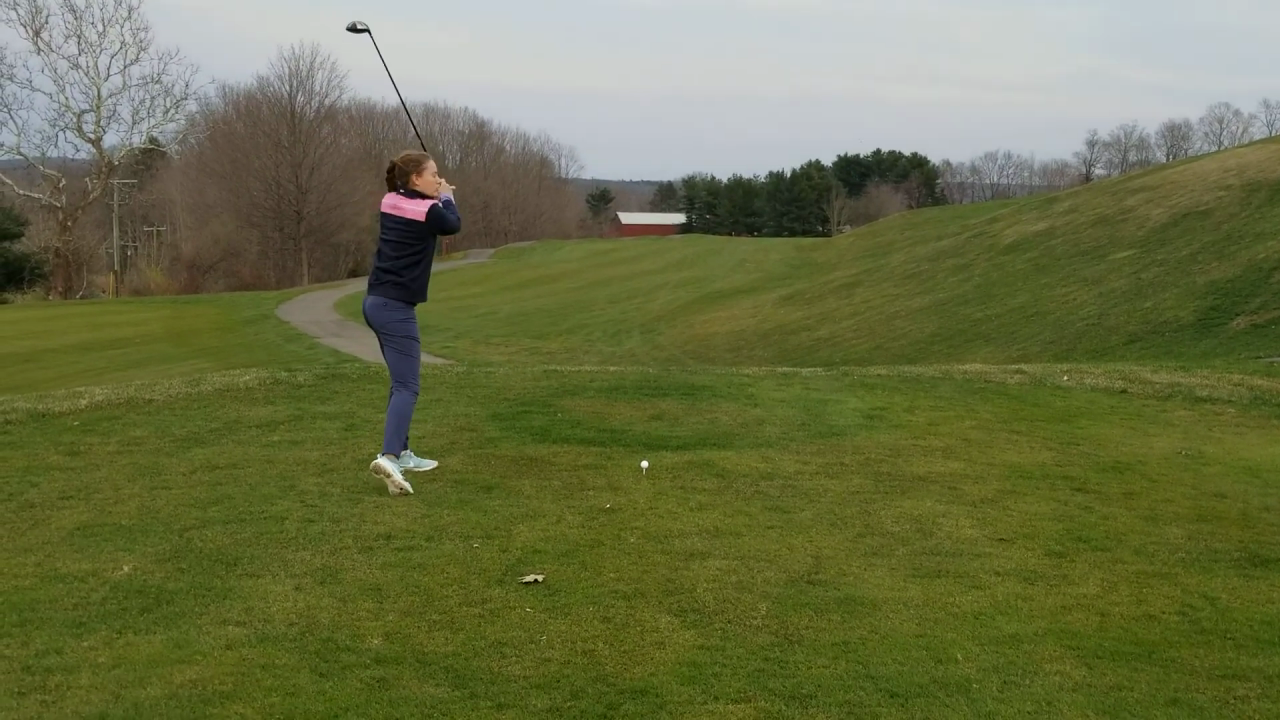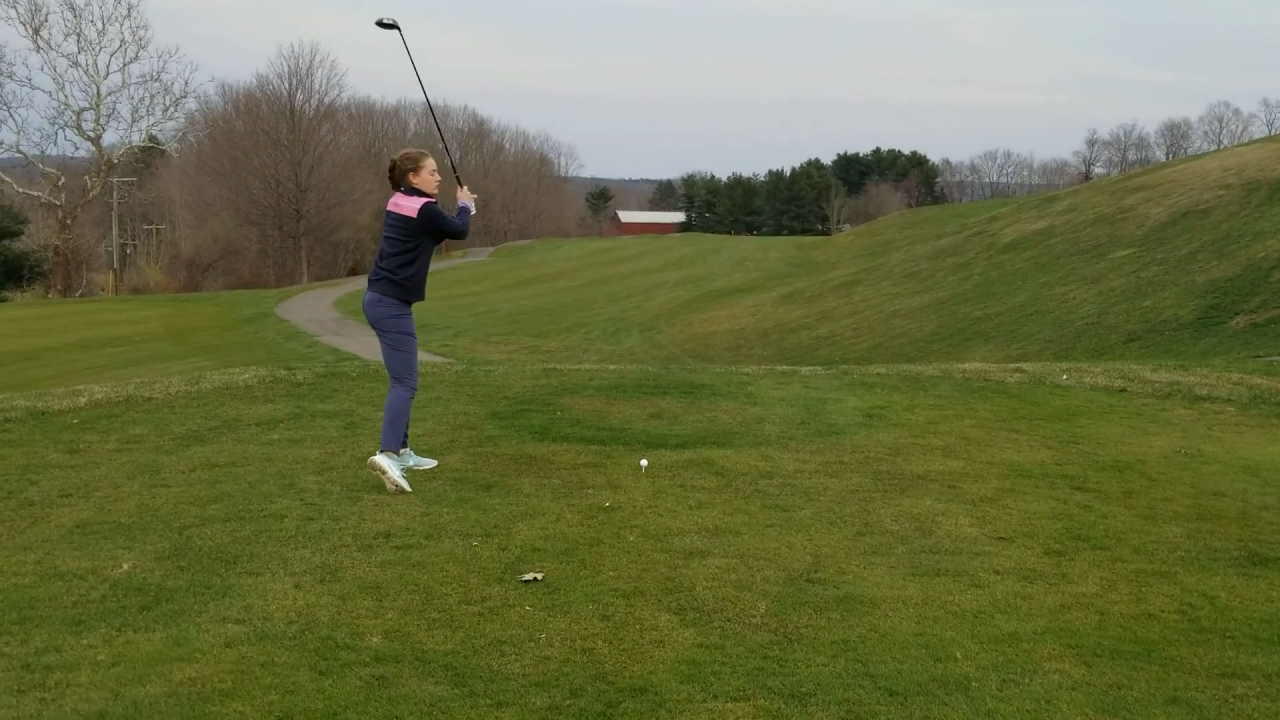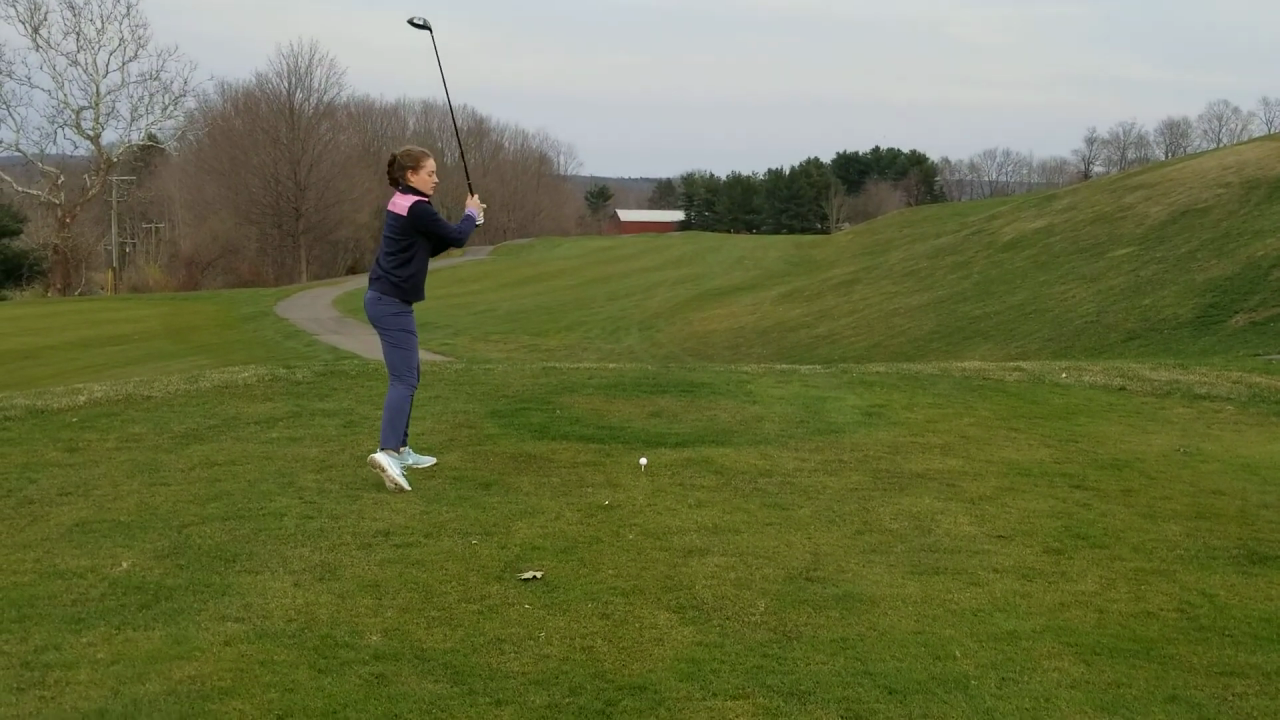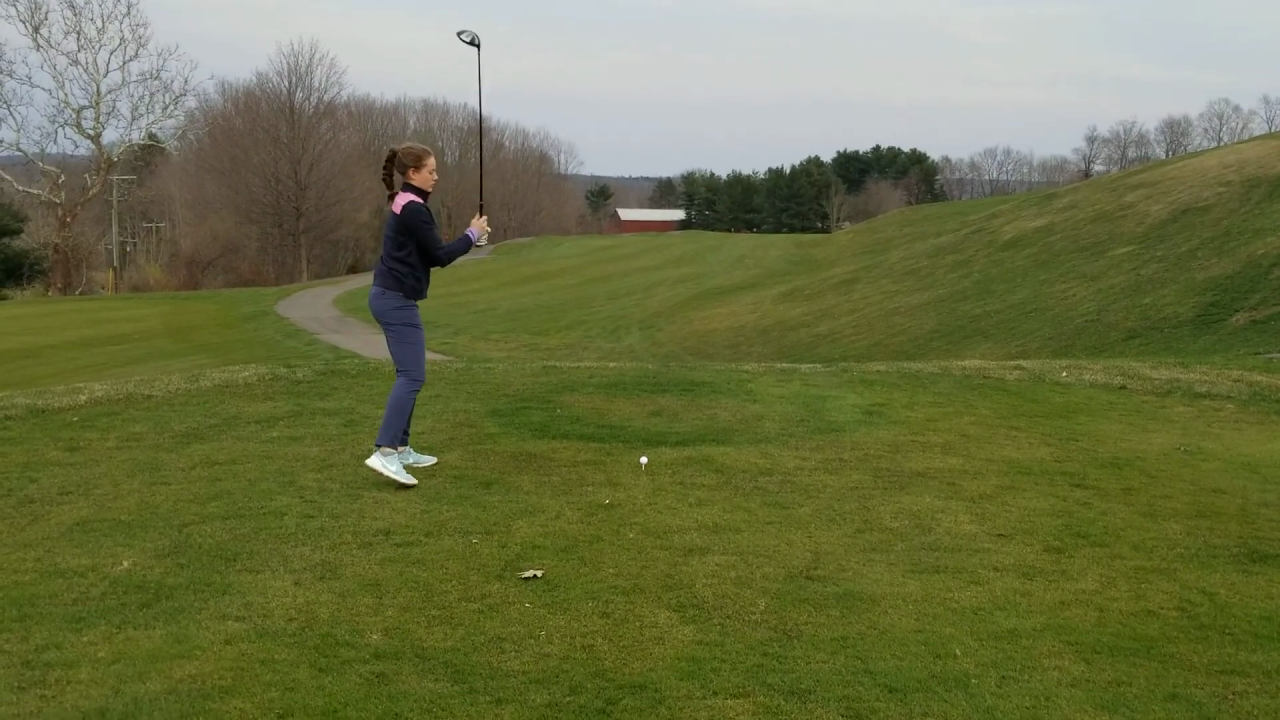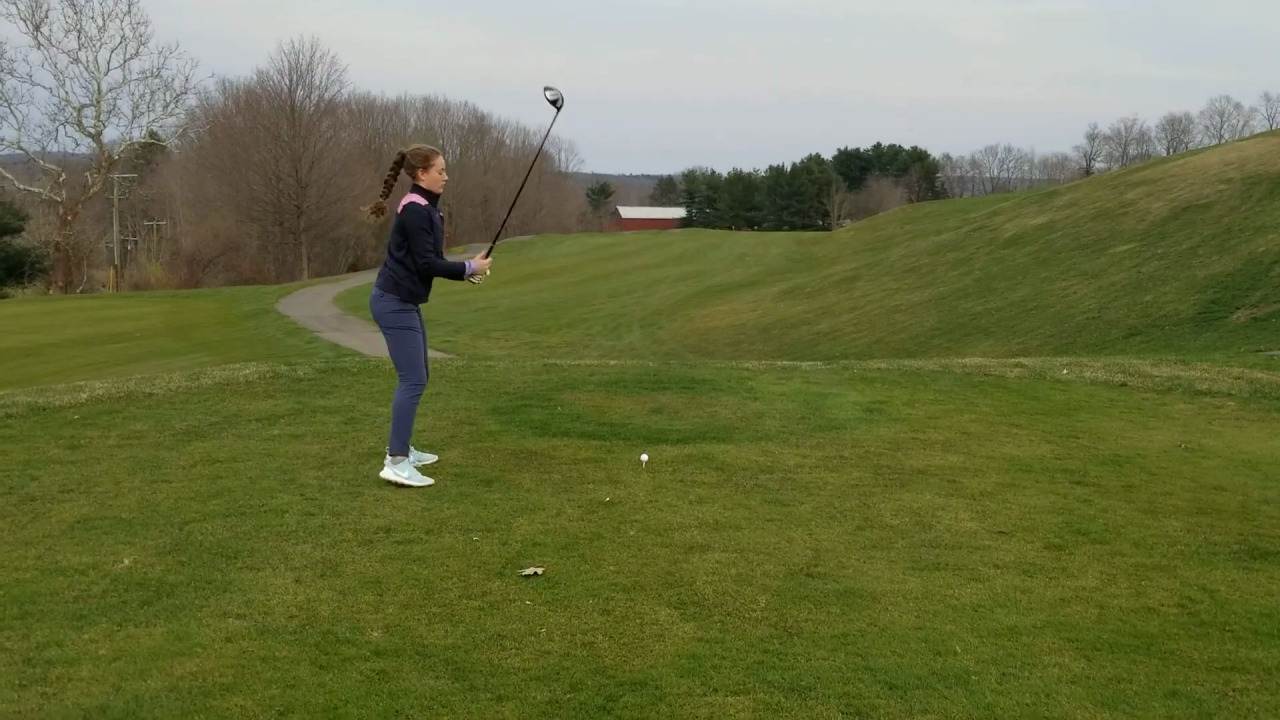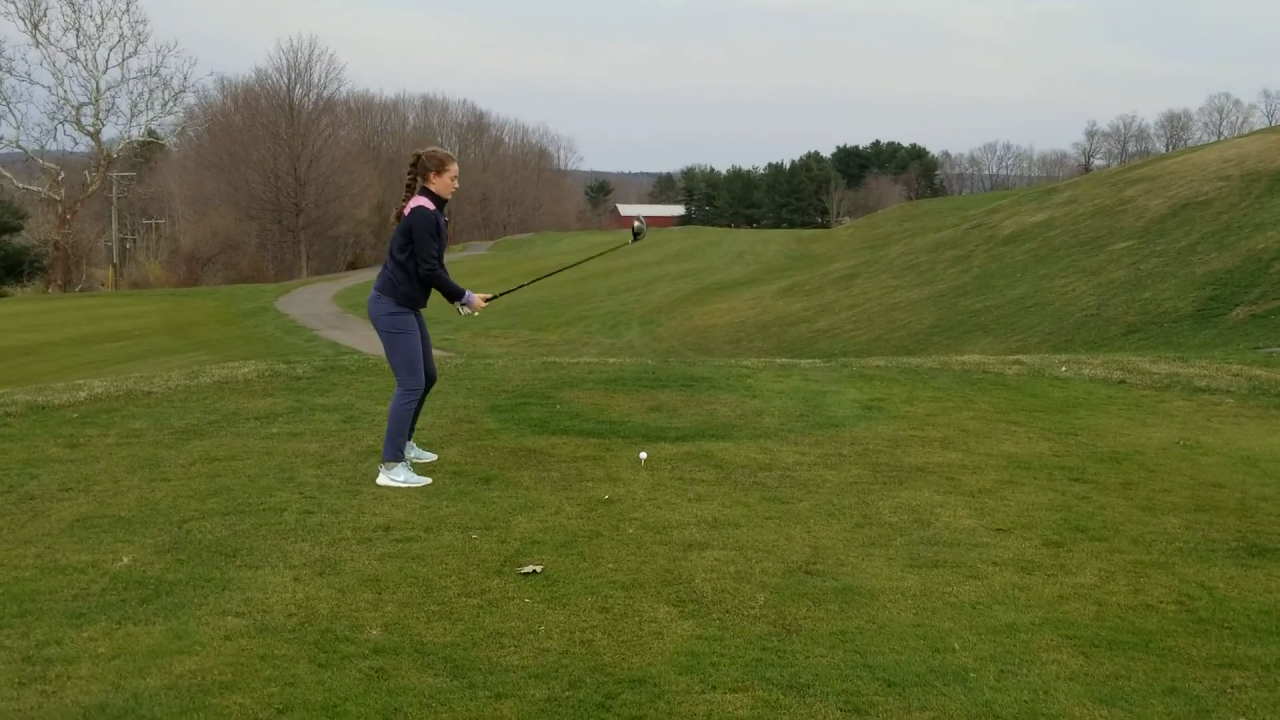
dt=0.2s
person 1, frame 1
left shoulder: (390, 204)
right shoulder: (428, 210)
right elbow: (452, 225)
left wrist: (438, 200)
right wrist: (446, 198)
left hip: (378, 302)
right hip: (395, 307)
left knee: (403, 382)
right knee: (406, 387)
left ankle: (401, 453)
right ankle: (389, 457)
person 1, frame 2
left shoulder: (400, 204)
right shoulder: (424, 209)
right elbow: (458, 231)
left wrist: (460, 210)
right wrist: (465, 206)
left hip: (382, 299)
right hip: (391, 304)
left knee: (406, 378)
right knee: (404, 382)
left ankle: (400, 451)
right ankle: (387, 454)
person 1, frame 3
left shoulder: (403, 204)
right shoulder: (417, 208)
left elbow: (431, 247)
right elbow: (453, 239)
left wrist: (466, 219)
right wrist: (472, 215)
left hip: (387, 299)
right hip: (391, 303)
left knee: (408, 377)
right knee: (404, 380)
left ankle: (400, 449)
right ankle: (387, 452)
person 1, frame 4
left shoulder: (409, 204)
right shoulder: (412, 208)
left elbow: (428, 255)
right elbow: (437, 255)
left wrist: (467, 238)
right wrist: (472, 235)
left hip: (396, 298)
right hip: (395, 300)
left knee: (411, 375)
right knee: (411, 376)
left ankle: (399, 447)
right ankle: (384, 453)
person 1, frame 5
left shoulder: (425, 208)
right shoulder: (415, 210)
left elbow: (431, 260)
right elbow: (426, 264)
left wrist: (466, 267)
right wrist: (469, 267)
left hip: (403, 302)
right hip: (394, 303)
left knee: (417, 377)
right knee: (413, 380)
left ankle: (401, 447)
right ankle: (396, 463)
person 1, frame 6
left shoulder: (430, 211)
right shoulder: (422, 214)
left elbow: (432, 267)
right elbow: (429, 270)
left wrist: (460, 298)
right wrist: (465, 298)
left hip: (405, 304)
right hip: (392, 305)
left knee: (427, 376)
right knee: (411, 383)
left ankle: (404, 443)
right ankle: (391, 467)
